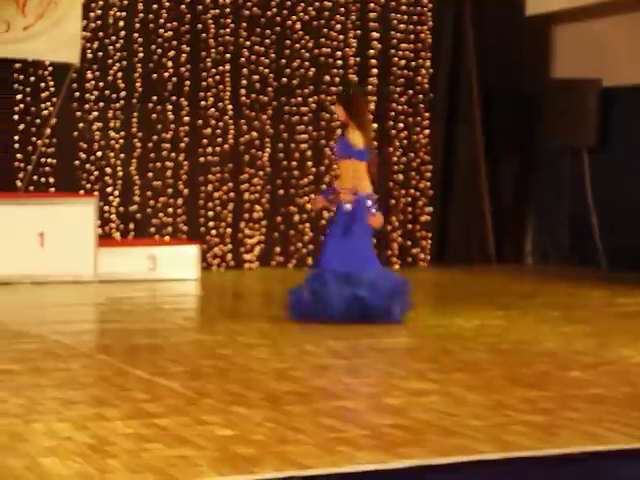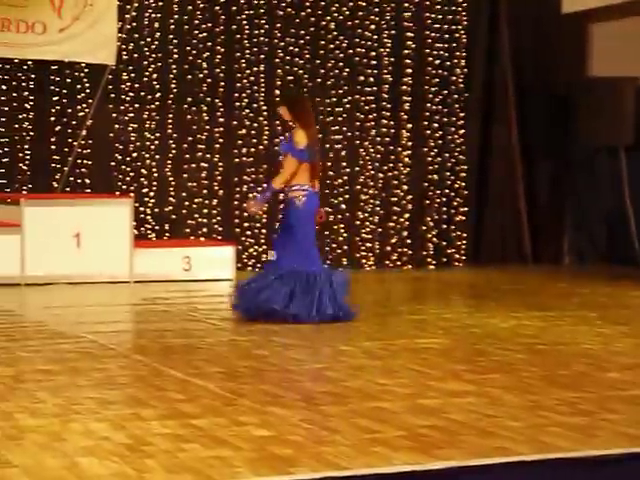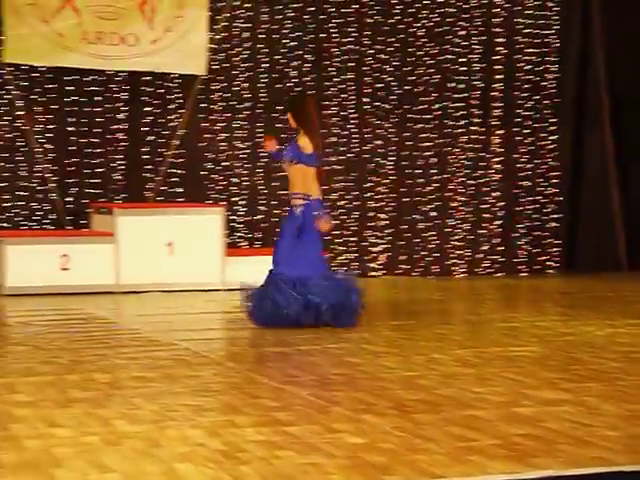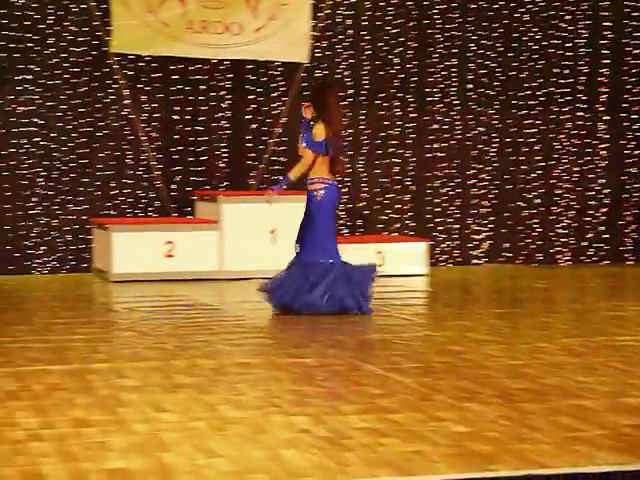
dt=0.5s
person 1, frame 1
left shoulder: (355, 135)
right shoulder: (351, 134)
left elbow: (361, 175)
left wrist: (371, 209)
right wrist: (327, 195)
left hip: (353, 202)
right hip: (349, 201)
left knee: (334, 256)
right knee: (358, 258)
left ankle: (334, 303)
right ankle: (382, 303)
person 1, frame 2
left shoulder: (298, 134)
right shoulder: (302, 133)
left elbow: (287, 172)
right elbow: (313, 171)
left wrist: (262, 198)
right wrist: (316, 203)
left hip: (300, 198)
right hip: (302, 198)
left knee: (306, 255)
right knee: (282, 251)
left ankle: (321, 307)
right ankle: (285, 304)
person 1, frame 3
left shoulder: (304, 140)
right shoulder: (302, 140)
left elbow: (312, 178)
left wrist: (320, 213)
right wrist: (276, 153)
left hip: (304, 205)
right hip: (305, 205)
left knee: (286, 261)
right knee: (310, 262)
left ankle: (294, 311)
right ankle: (333, 309)
person 1, frame 4
left shoulder: (320, 128)
right shoulder: (326, 127)
left elbow: (305, 163)
right elbow: (303, 150)
left wrist: (278, 186)
right wrist: (305, 120)
left hip: (321, 190)
right hip: (324, 191)
left knee: (322, 248)
right knee: (307, 245)
left ankle: (337, 298)
